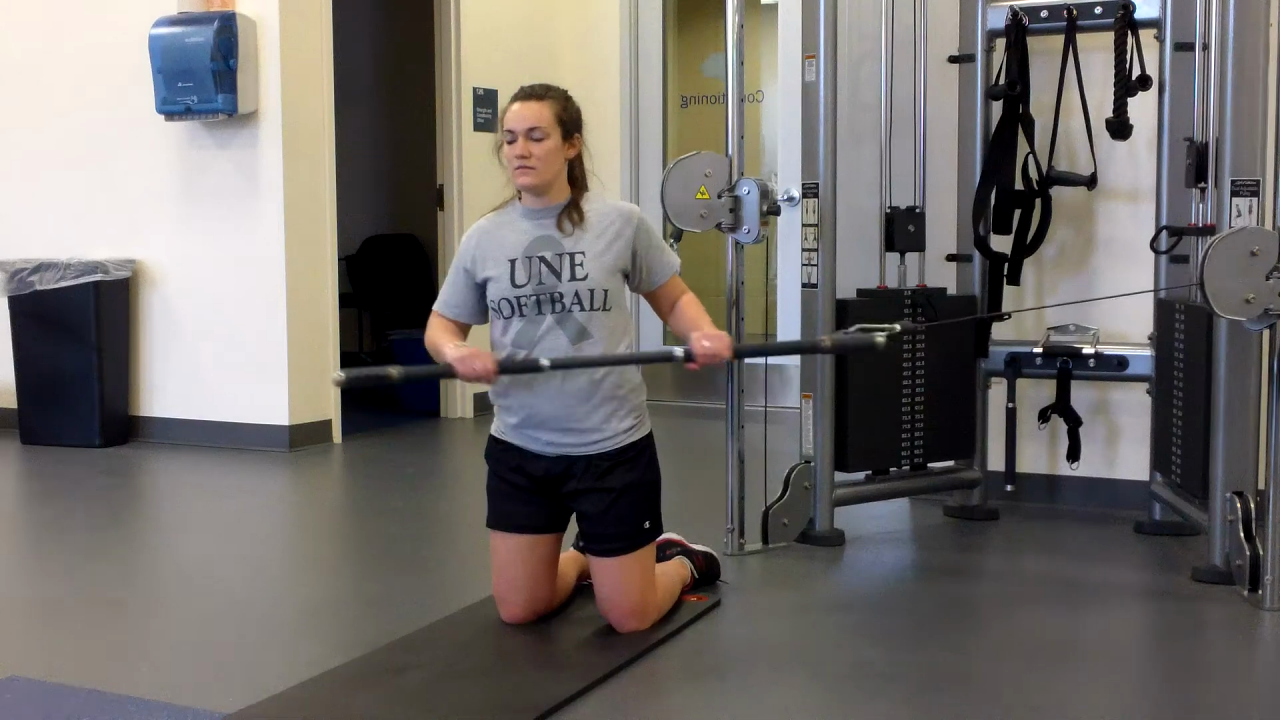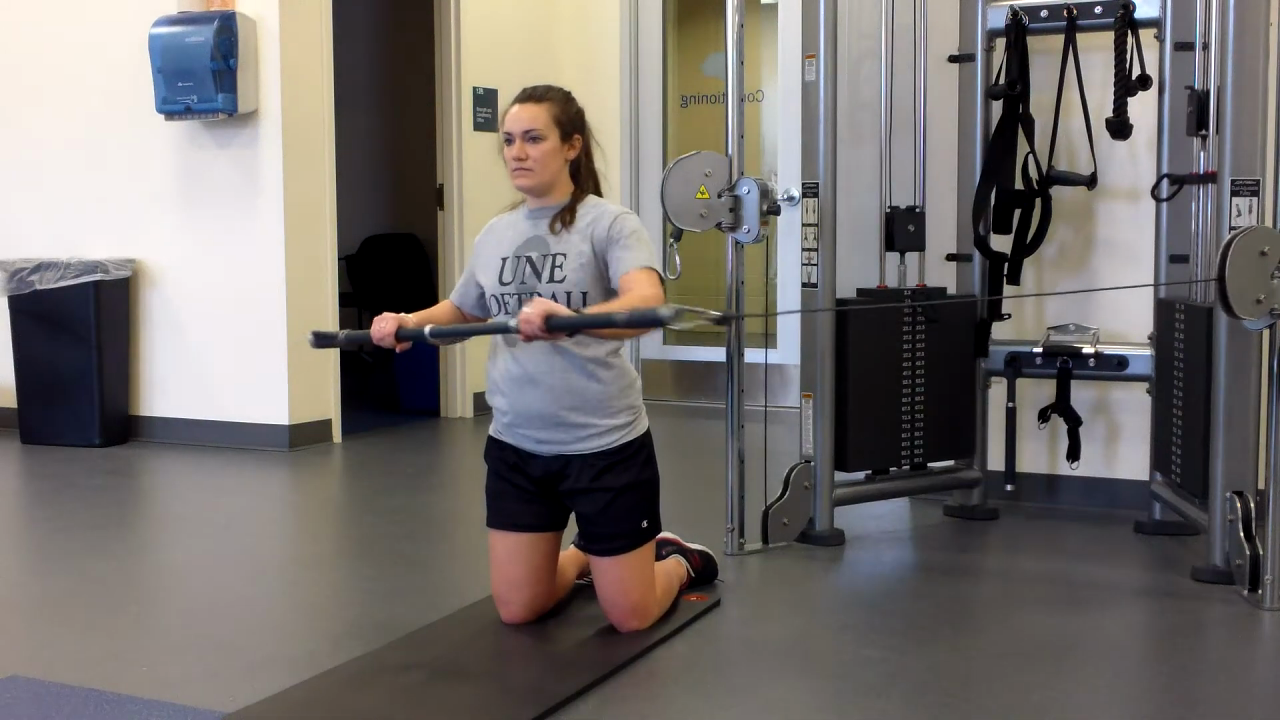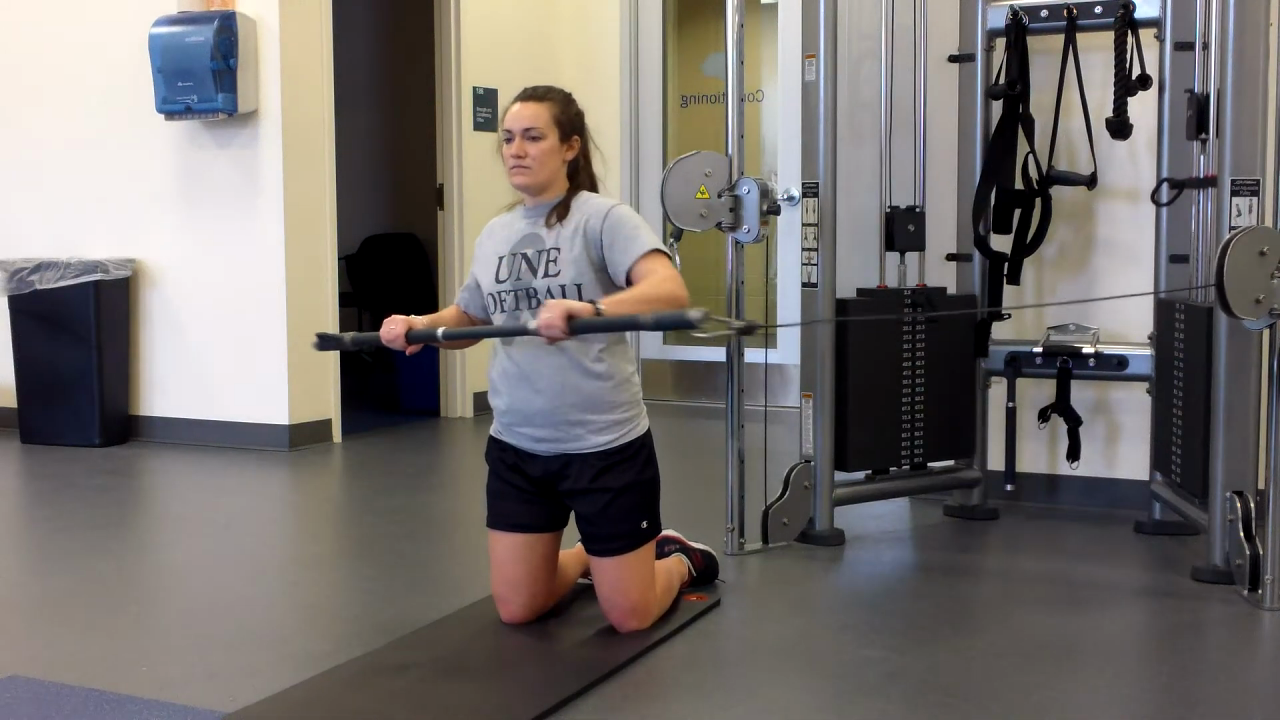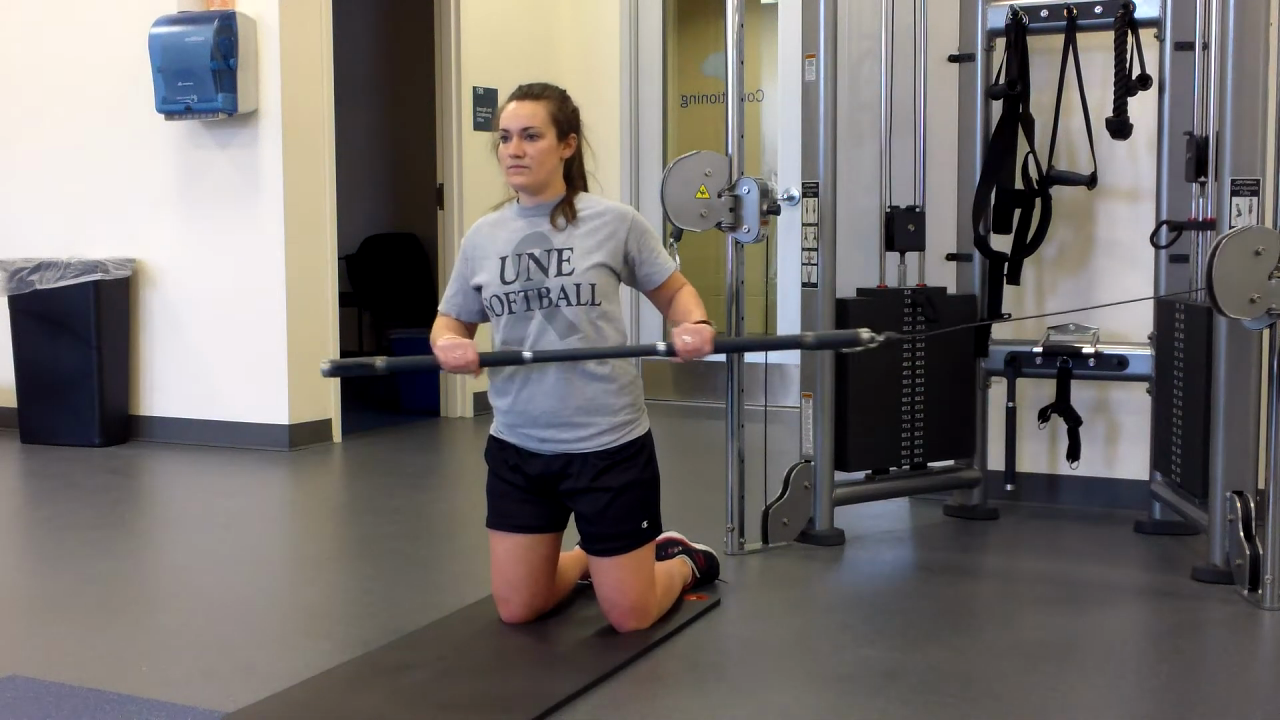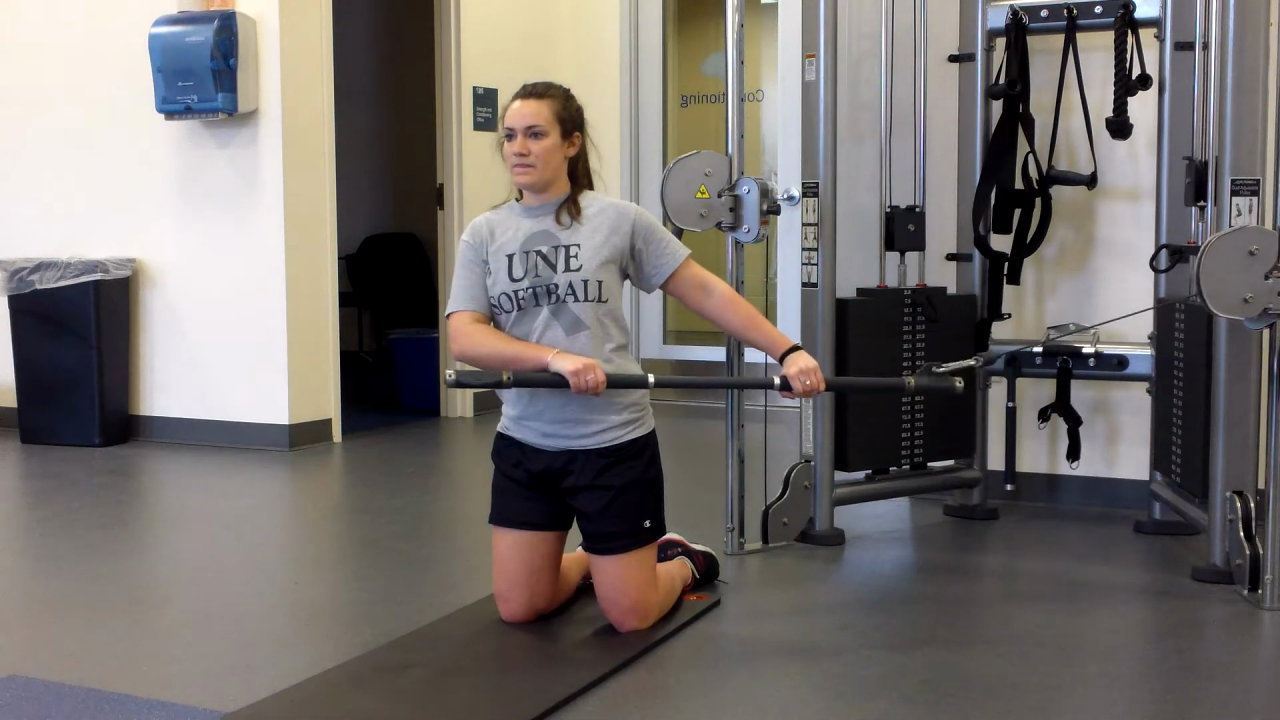
dt=1s
person 1, frame 1
left shoulder: (621, 223)
right shoulder: (483, 237)
left elbow: (673, 298)
right elbow: (443, 324)
left wrist: (703, 333)
right wrist: (453, 350)
left hip: (611, 444)
right hip: (520, 447)
left knee: (630, 617)
right knee: (518, 611)
left ankle: (683, 561)
right ankle: (585, 557)
person 1, frame 2
left shoulder: (609, 223)
right shoulder: (494, 234)
left elbow: (646, 304)
right elbow: (460, 314)
left wrist: (569, 316)
right wrist: (407, 322)
left hip: (605, 443)
right hip: (516, 447)
left knee: (629, 616)
right knee: (517, 610)
left ankle: (678, 561)
right ankle: (583, 556)
person 1, frame 3
left shoulder: (604, 218)
right shoulder: (494, 234)
left elbow: (669, 290)
right elbow: (467, 320)
left wrist: (589, 309)
right wrist: (418, 325)
left hip: (605, 443)
right hip: (517, 447)
left knee: (630, 616)
right knee: (517, 610)
left ankle: (680, 559)
right ankle: (587, 556)
person 1, frame 4
left shoulder: (614, 223)
right shoulder: (483, 236)
left elbow: (677, 293)
right elbow: (455, 321)
left wrist: (695, 325)
right wrist: (447, 344)
left hip: (608, 444)
right hip: (517, 448)
left knee: (631, 615)
right knee: (517, 611)
left ankle: (684, 560)
right ankle: (590, 558)
person 1, frame 5
left shoulder: (617, 221)
right shoulder: (483, 234)
left elbow: (704, 291)
right elbow: (464, 338)
left wrist: (787, 351)
right wrist: (554, 357)
left hip: (613, 441)
right hip: (525, 445)
left knee: (631, 615)
right knee: (518, 610)
left ankle: (684, 561)
right ankle: (591, 559)
